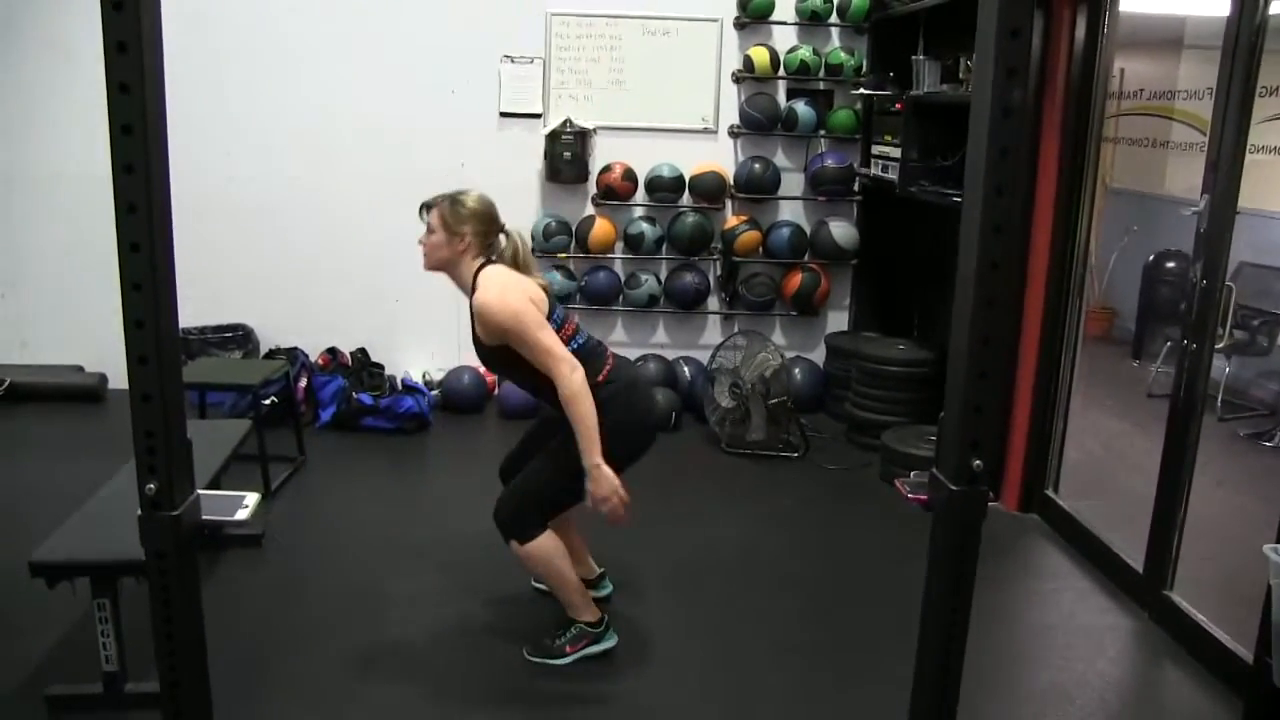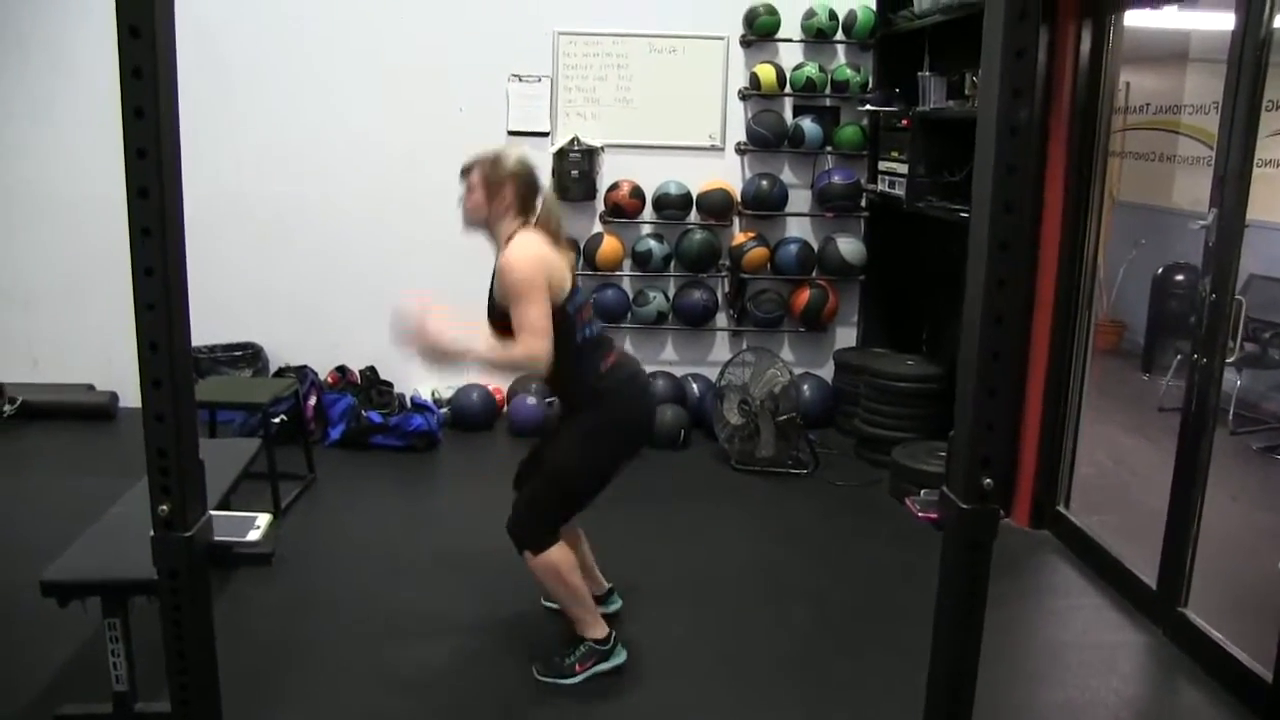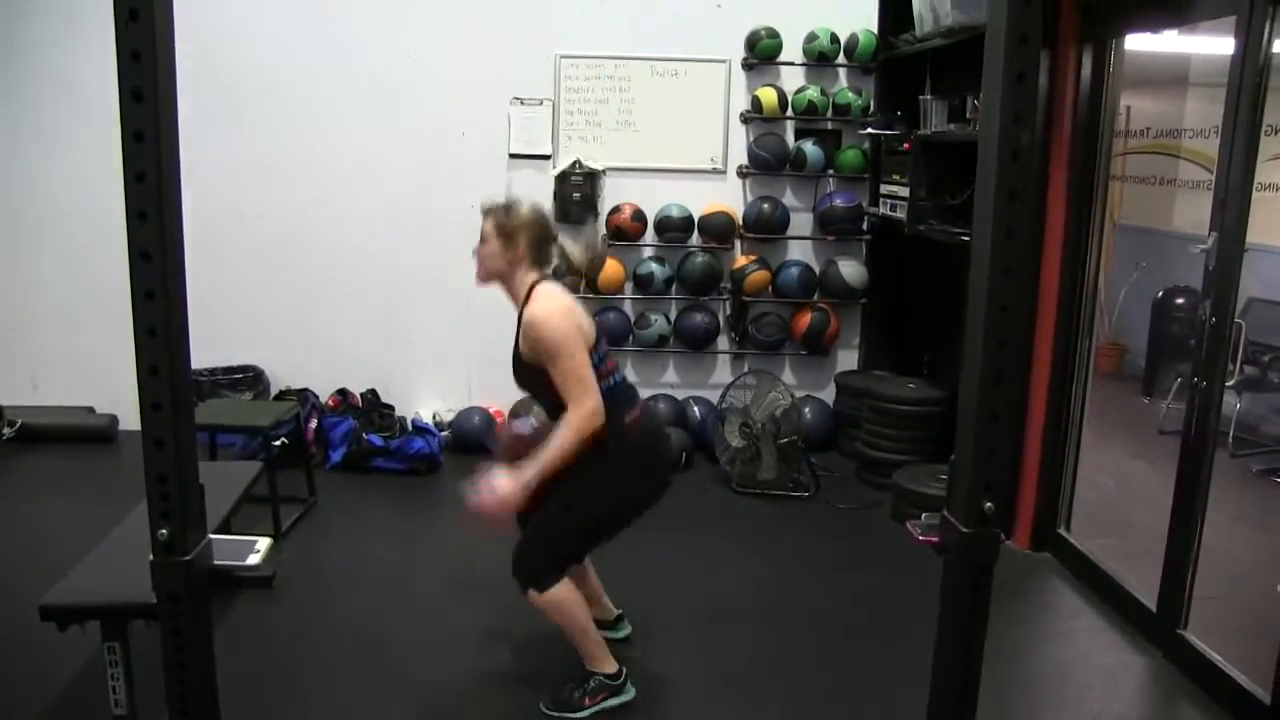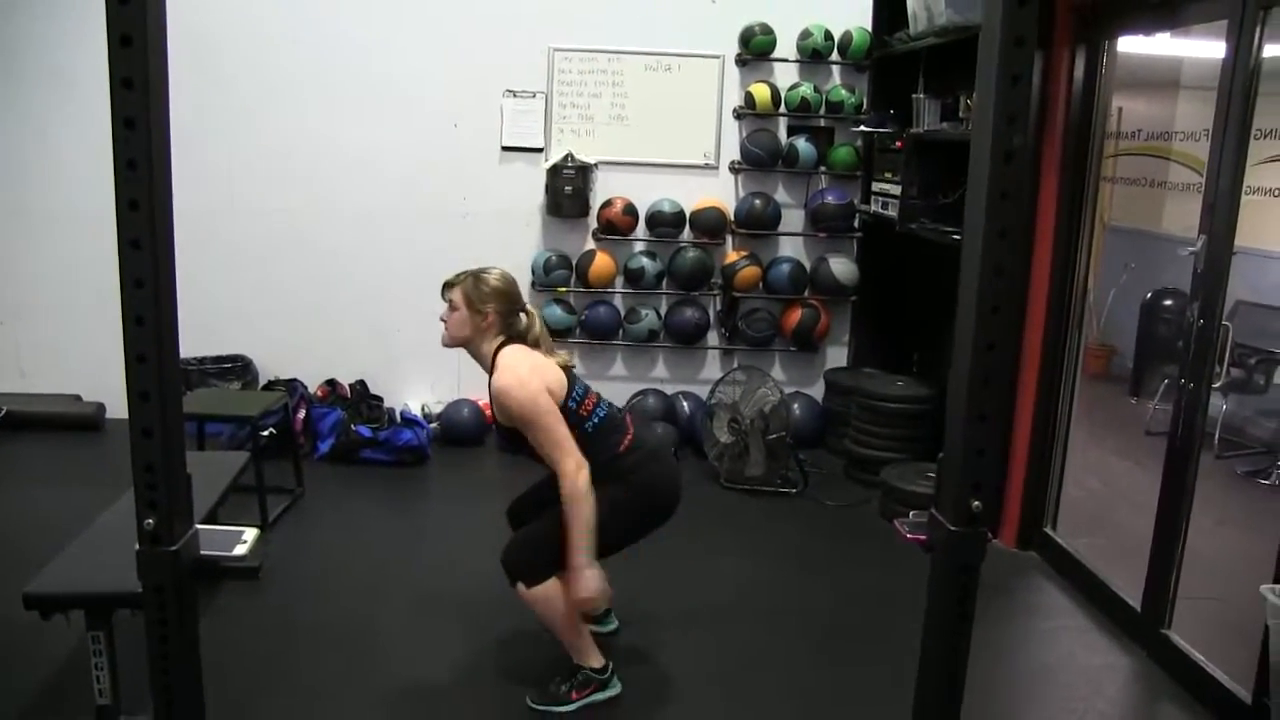
dt=0.7s
person 1, frame 1
left shoulder: (491, 297)
right shoulder: (494, 280)
left elbow: (568, 373)
left wrist: (595, 467)
left hip: (617, 410)
right hip: (604, 394)
left knee: (516, 514)
right knee: (516, 478)
left ankle: (589, 624)
right ankle: (588, 575)
person 1, frame 2
left shoulder: (519, 260)
right shoulder: (528, 245)
left elbow: (537, 358)
right elbow: (532, 339)
left wrist: (455, 349)
right wrist: (463, 347)
left hip: (609, 405)
right hip: (607, 391)
left knee: (529, 524)
right knee: (534, 488)
left ankle: (598, 641)
right ankle: (597, 589)
person 1, frame 3
left shoulder: (544, 311)
right shoulder: (540, 301)
left elbow: (589, 414)
left wrist: (523, 477)
right wrist: (521, 463)
left hip: (630, 456)
right hip: (617, 446)
left knee: (534, 561)
right knee: (539, 521)
left ankle: (606, 675)
right ankle: (606, 617)
person 1, frame 4
left shoulder: (514, 378)
right shoulder: (512, 359)
left elbow: (573, 469)
left wrist: (584, 565)
left hip: (641, 482)
right hip: (626, 461)
left knee: (524, 557)
right knee: (527, 518)
left ankle: (593, 672)
right ankle: (591, 610)
